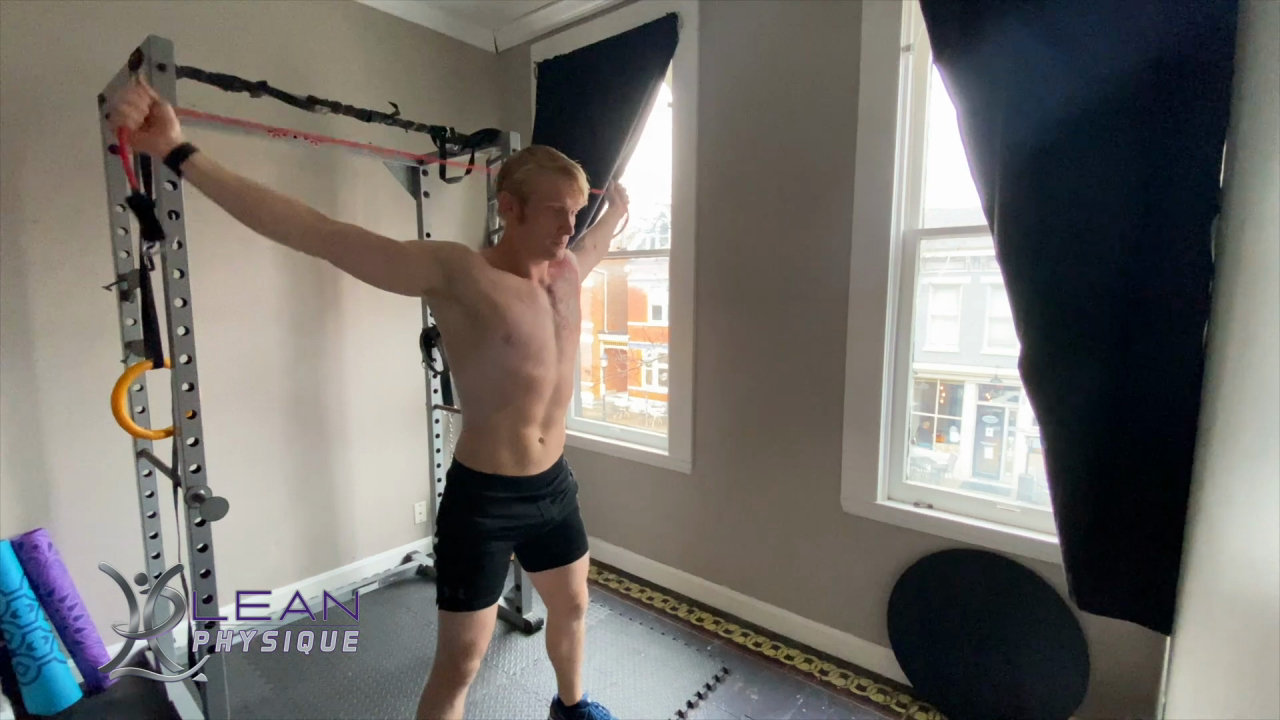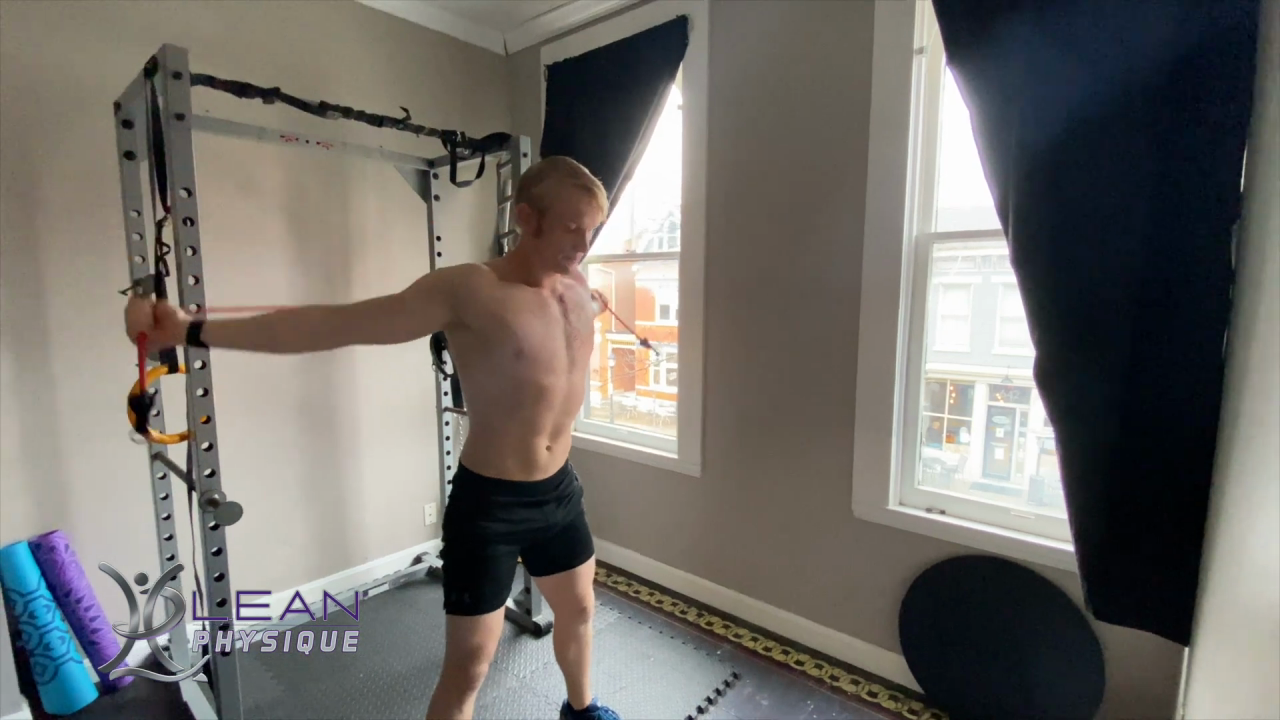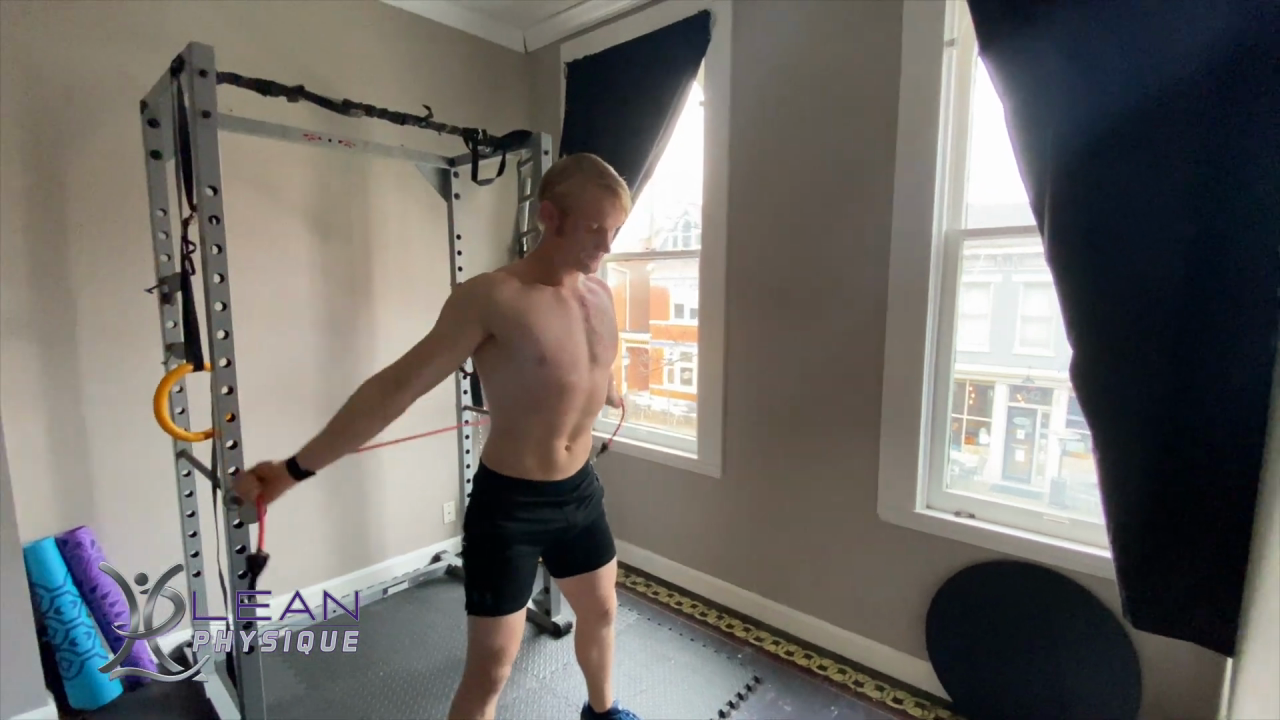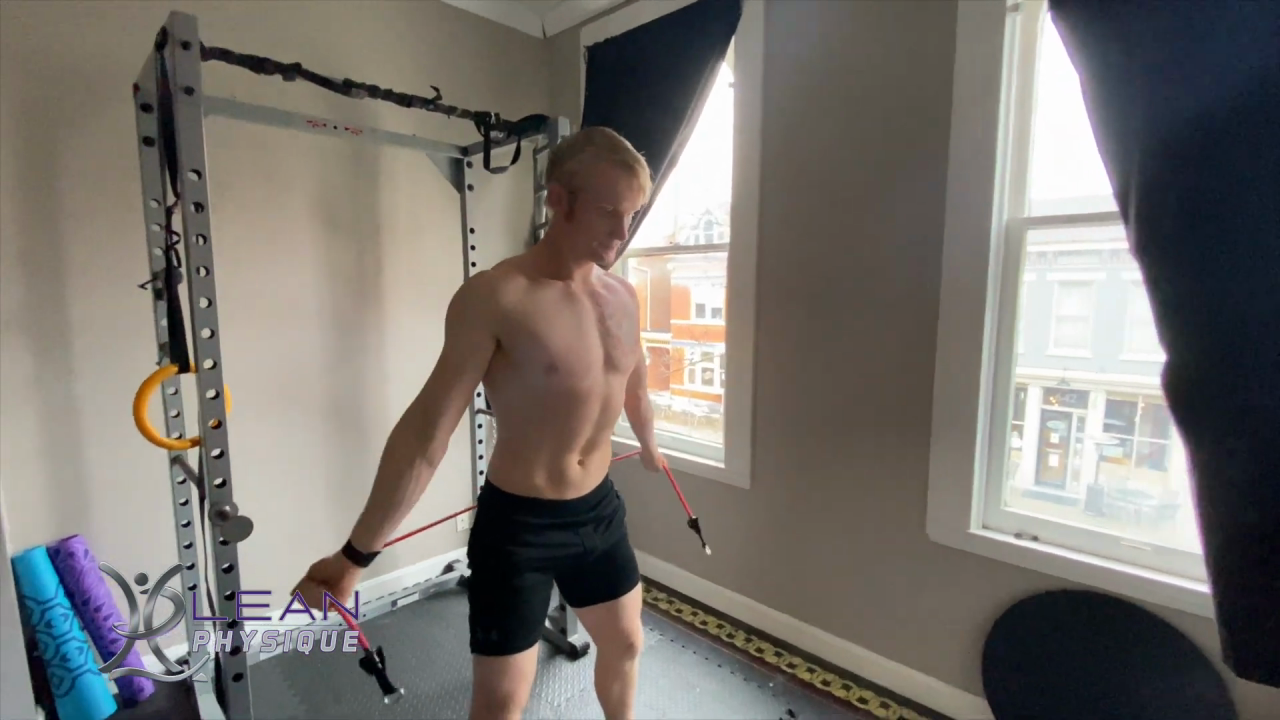
dt=0.5s
person 1, frame 1
left shoulder: (569, 271)
right shoulder: (456, 274)
right elbow: (322, 236)
left hip: (554, 486)
right hip: (482, 499)
left knee: (571, 606)
right knee: (460, 662)
person 1, frame 2
left shoulder: (575, 287)
right shoulder: (470, 290)
right elbow: (335, 324)
left wrist: (594, 307)
right wrist: (197, 331)
left hip: (559, 491)
right hip: (487, 503)
left knee: (578, 610)
right knee: (468, 668)
person 1, frame 3
left shoulder: (599, 294)
right shoulder: (492, 298)
right elbow: (396, 386)
right wrist: (296, 468)
left hip: (580, 492)
right hip: (508, 504)
left knee: (600, 612)
right knee: (489, 669)
person 1, frame 4
left shoulder: (622, 295)
right shoulder: (494, 299)
right elbow: (426, 431)
left wrist: (648, 446)
right wrist: (356, 554)
left hip: (599, 512)
right hip: (516, 527)
left knee: (624, 644)
